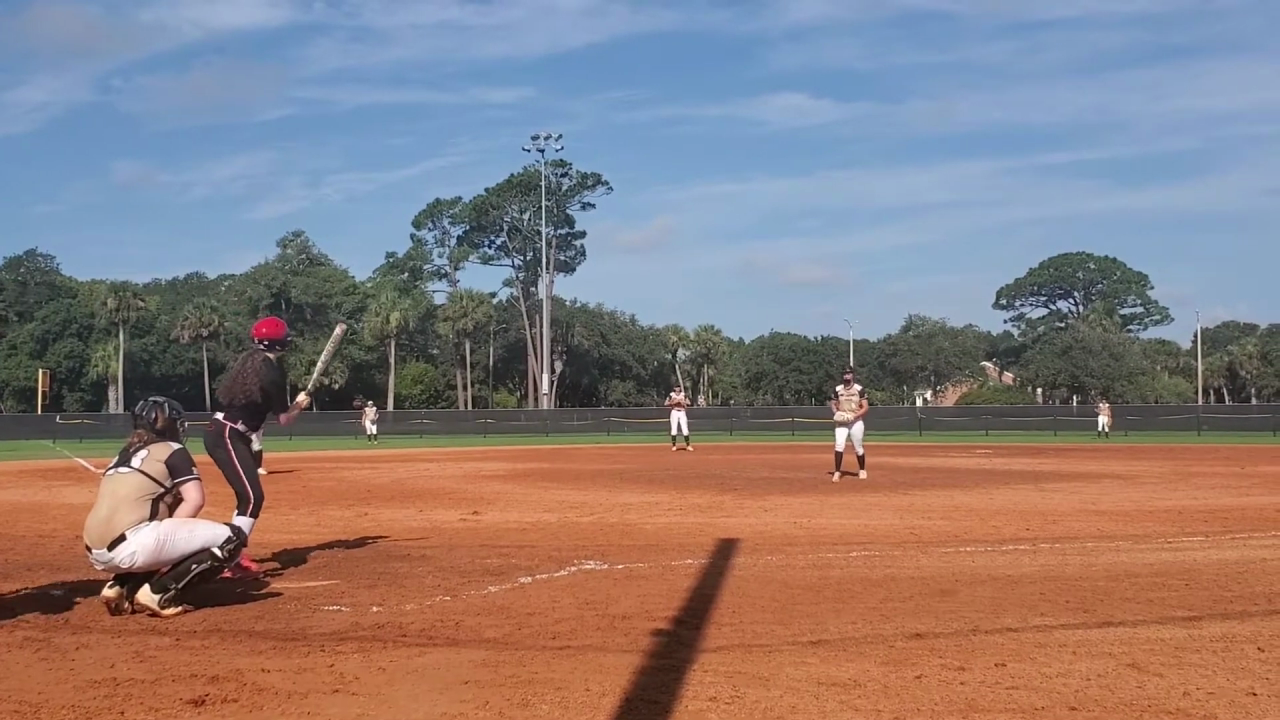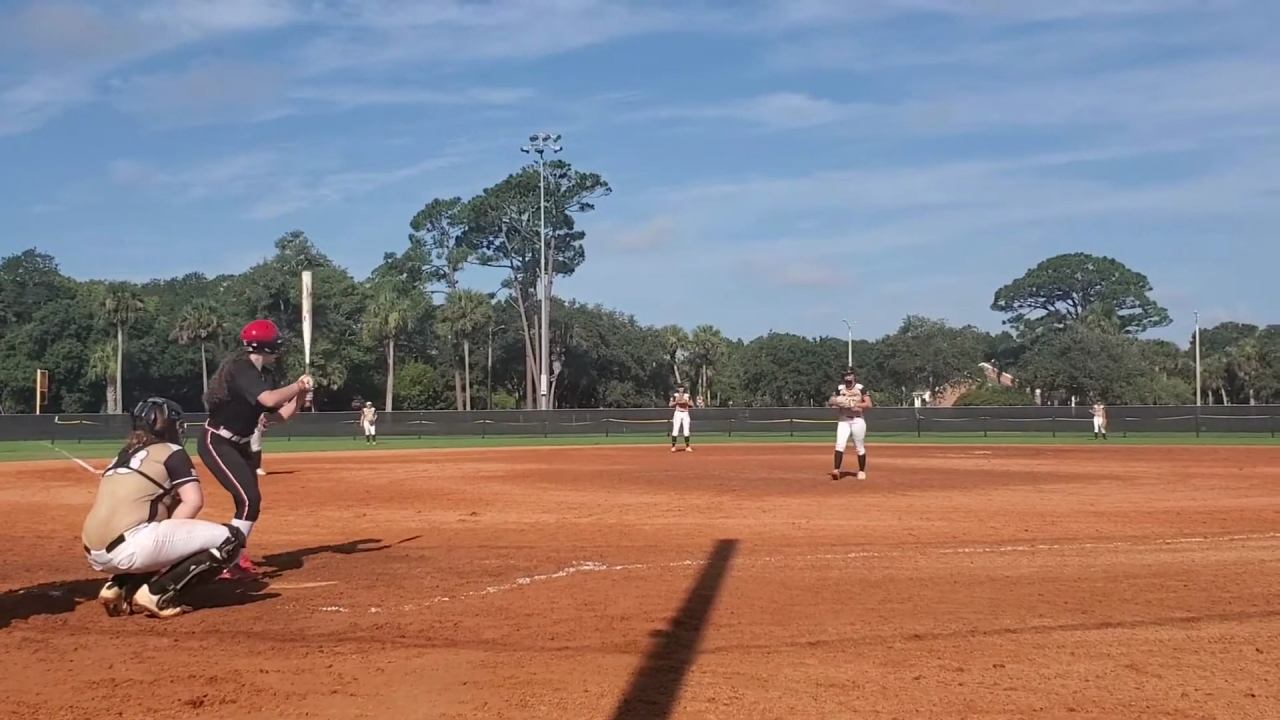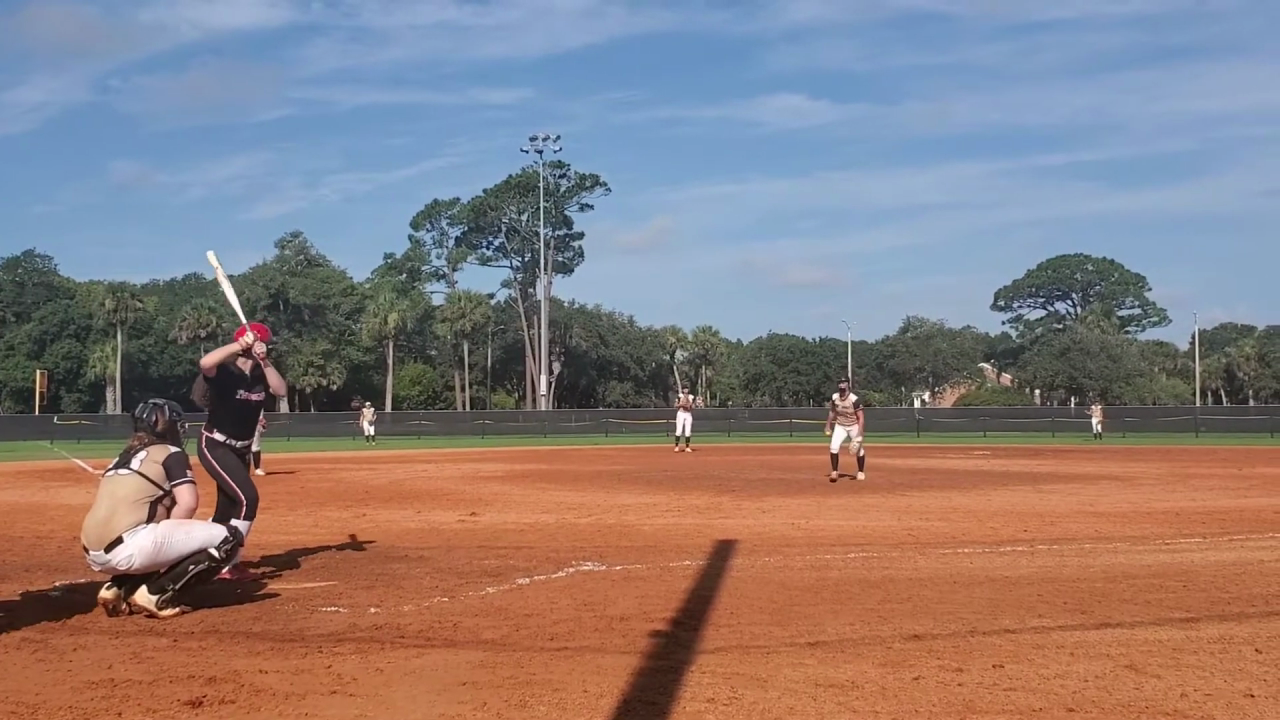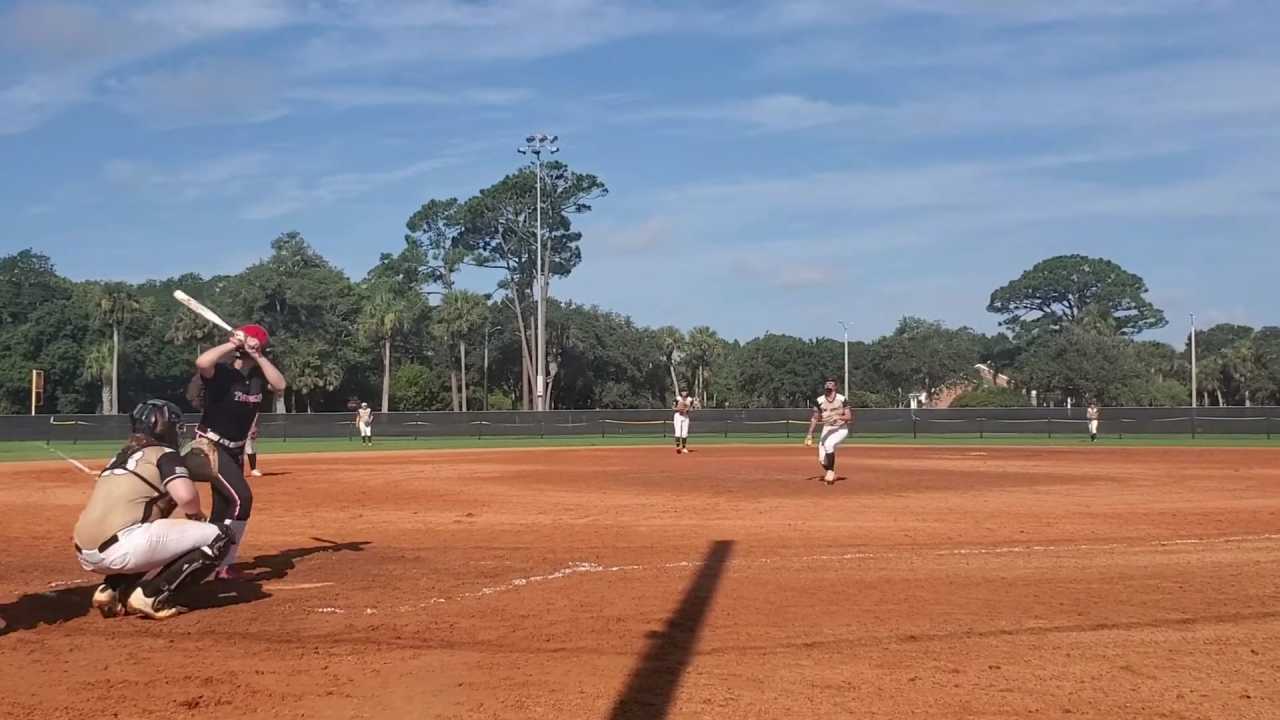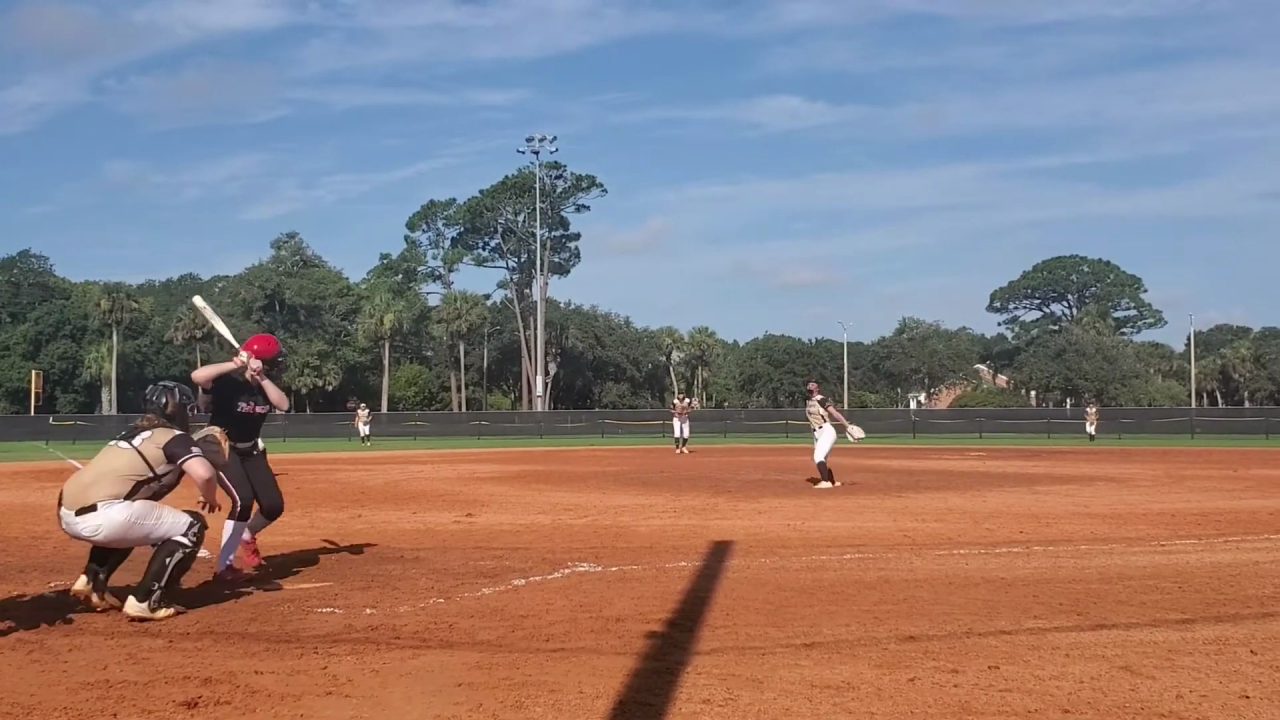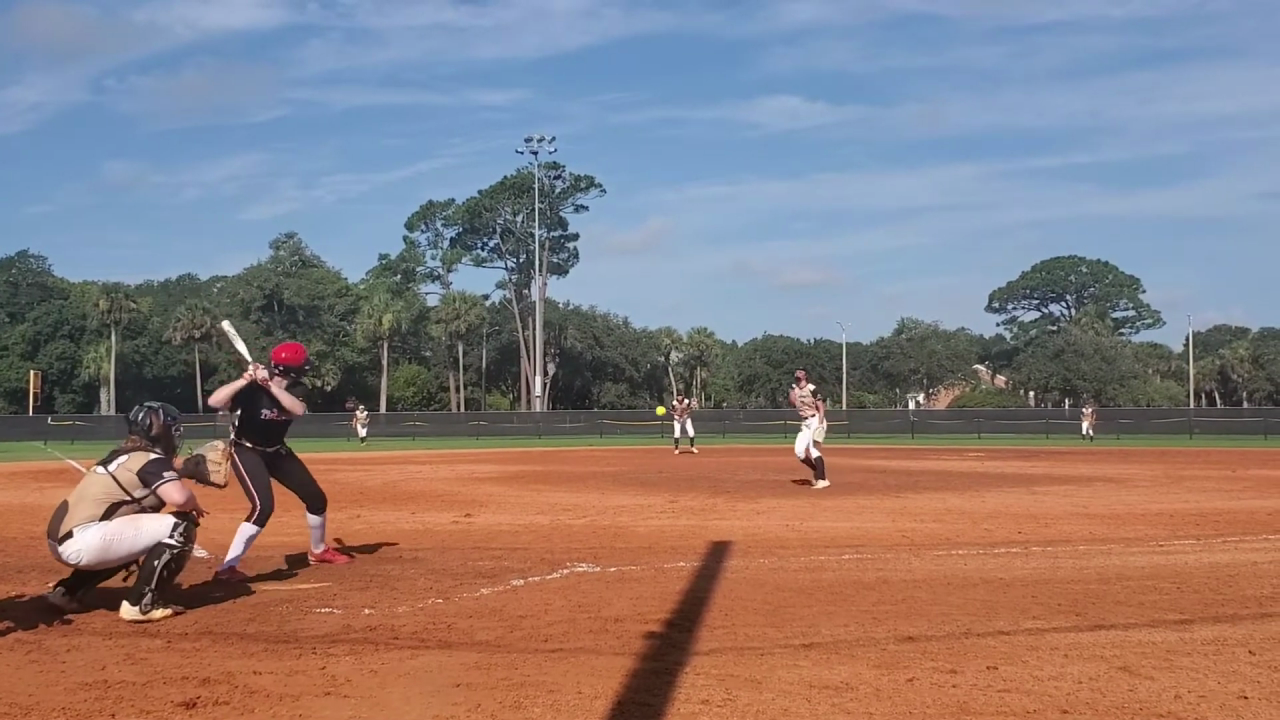
dt=0.3s
person 1, frame 1
left shoulder: (249, 363)
right shoulder: (273, 372)
right elbow: (283, 419)
left wrist: (294, 405)
right wrist: (299, 404)
left hip: (225, 434)
right hip: (226, 436)
left knee: (248, 496)
right knee: (253, 497)
right ankle: (230, 562)
person 1, frame 2
left shoulder: (263, 374)
right shoulder: (240, 368)
left elbow: (280, 416)
right elbow: (268, 400)
left wrist: (299, 396)
right wrist: (297, 386)
left hip: (239, 444)
right hip: (217, 443)
left knee: (248, 501)
right knee: (250, 499)
right ankle: (229, 564)
person 1, frame 3
left shoulder: (260, 373)
right shoulder: (225, 370)
left elbow: (280, 390)
right elbow: (205, 363)
left wrist: (264, 360)
right wrist: (240, 346)
left hip: (241, 449)
right hip: (215, 447)
left knee: (228, 509)
right knee: (247, 498)
right ankle: (229, 565)
person 1, frame 4
left shoulder: (257, 375)
right shoulder: (222, 372)
left elbow: (280, 384)
right elbow: (201, 362)
left wrist: (257, 355)
right wrist: (232, 344)
left hip: (234, 450)
right hip: (209, 446)
left knee: (223, 512)
right knee: (241, 498)
right ankle: (223, 567)
person 1, frame 5
left shoulder: (265, 384)
right shoulder: (229, 381)
left elbow: (283, 404)
right elbow: (197, 376)
left wrist: (261, 377)
right wrist: (233, 364)
left hip: (250, 450)
left knee: (274, 505)
right knee: (243, 500)
left ankle: (247, 536)
right ankle: (224, 566)
person 1, frame 6
left shoulder: (294, 389)
right shoulder: (252, 390)
left elbow: (296, 407)
right elbow: (214, 402)
left wrist: (272, 386)
right wrist: (244, 380)
left hip: (276, 450)
right hip: (247, 452)
left knee: (317, 499)
right knee: (263, 507)
left ankle: (319, 550)
right ankle: (228, 566)
person 2, frame 1
left shoulder: (125, 453)
right shoulder: (172, 450)
right elbow: (195, 499)
right wrist: (168, 537)
left hip: (97, 552)
right hip: (129, 546)
right knee: (231, 538)
left ankle: (120, 587)
right ankle: (158, 593)
person 2, frame 2
left shoulder: (124, 455)
right shoulder: (171, 451)
right elbow: (193, 501)
right wrist: (168, 538)
left hip: (96, 553)
right hip: (128, 546)
right knee: (230, 538)
left ankle: (117, 588)
right ankle: (157, 594)
person 2, frame 3
left shoulder: (125, 456)
right shoulder: (170, 453)
right elbow: (188, 503)
right wrist: (169, 534)
left hip: (95, 554)
right hip: (127, 548)
right knee: (228, 538)
left ankle: (117, 589)
right ankle: (156, 594)
person 2, frame 4
left shoulder: (123, 456)
right shoulder: (166, 455)
right elbow: (184, 495)
right wrist: (194, 511)
left hip: (89, 554)
right hip: (119, 547)
left knee: (160, 533)
right knee: (217, 537)
left ankle: (110, 591)
right ankle: (151, 597)
person 2, frame 5
left shoulder: (135, 433)
right shoulder: (175, 437)
right elbow: (204, 473)
right wrist: (210, 498)
left hip: (69, 513)
right hip: (100, 515)
right knee: (191, 527)
left ankle: (93, 582)
right ankle: (146, 601)
person 2, frame 6
left shoulder: (126, 454)
right shoulder: (152, 461)
right elbow: (179, 497)
right wrist: (193, 504)
left hip: (64, 540)
right hip: (85, 540)
left knee: (137, 547)
right knee: (182, 526)
left ankle: (67, 591)
right ankle: (142, 605)
